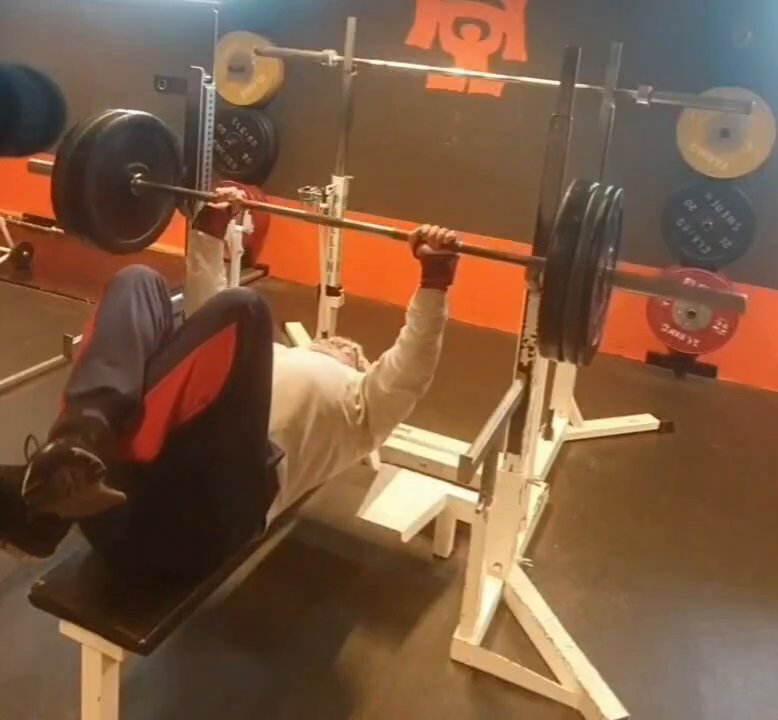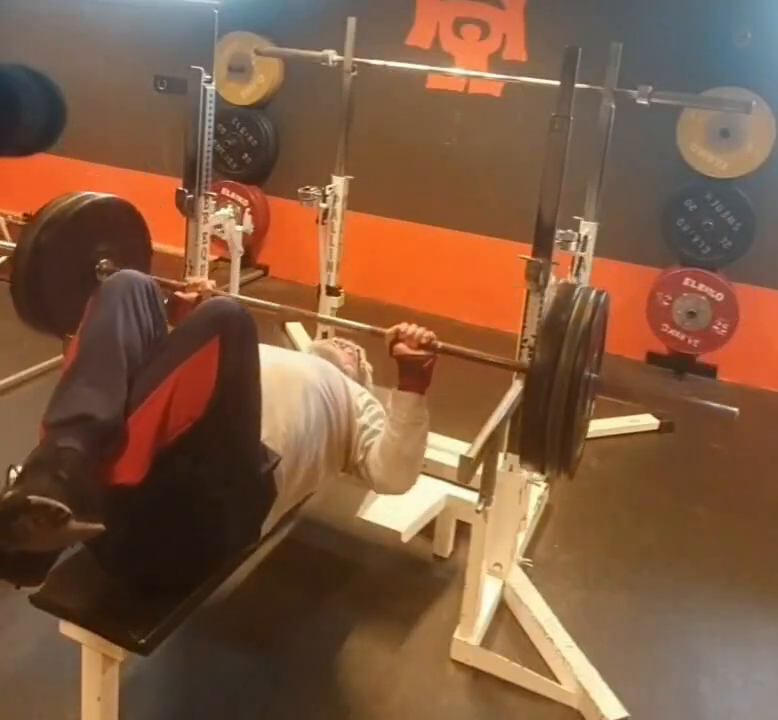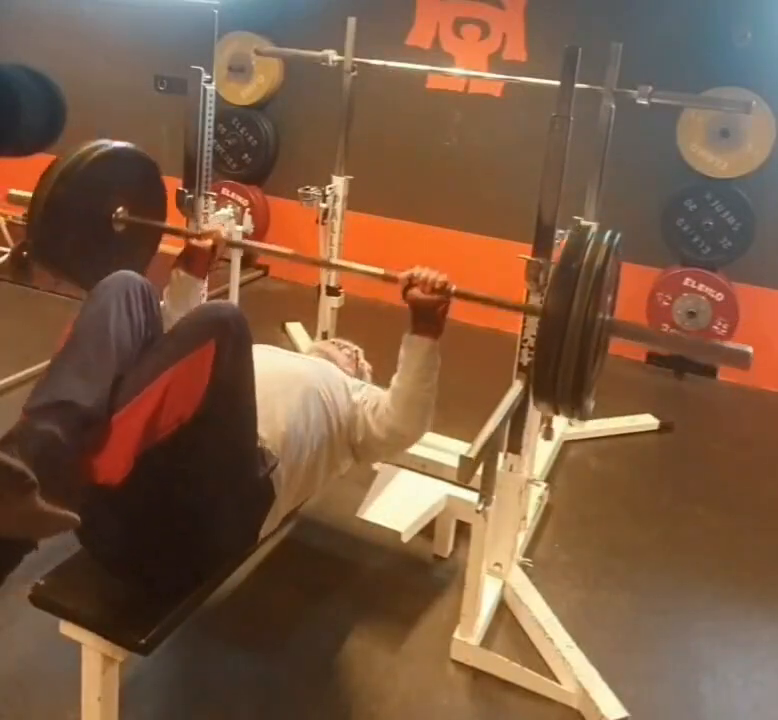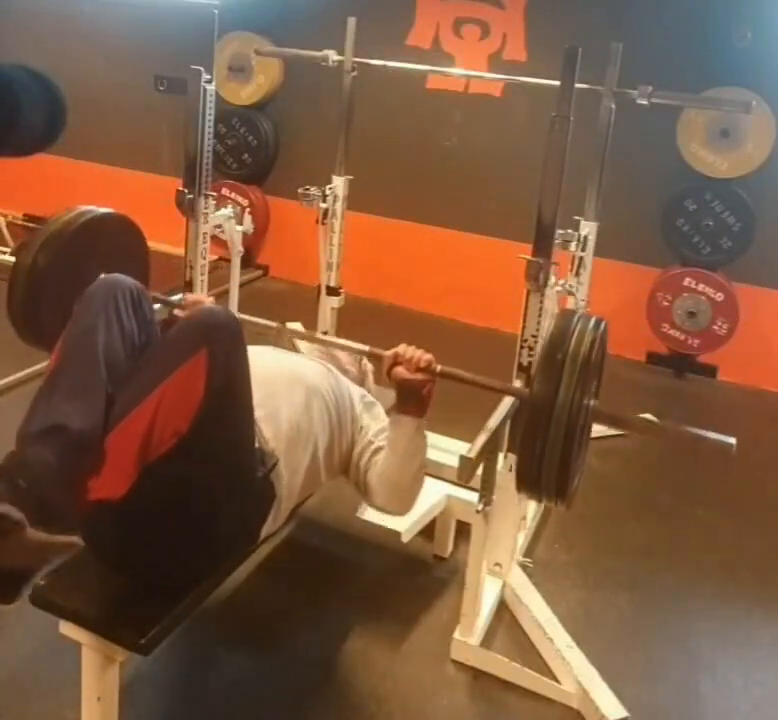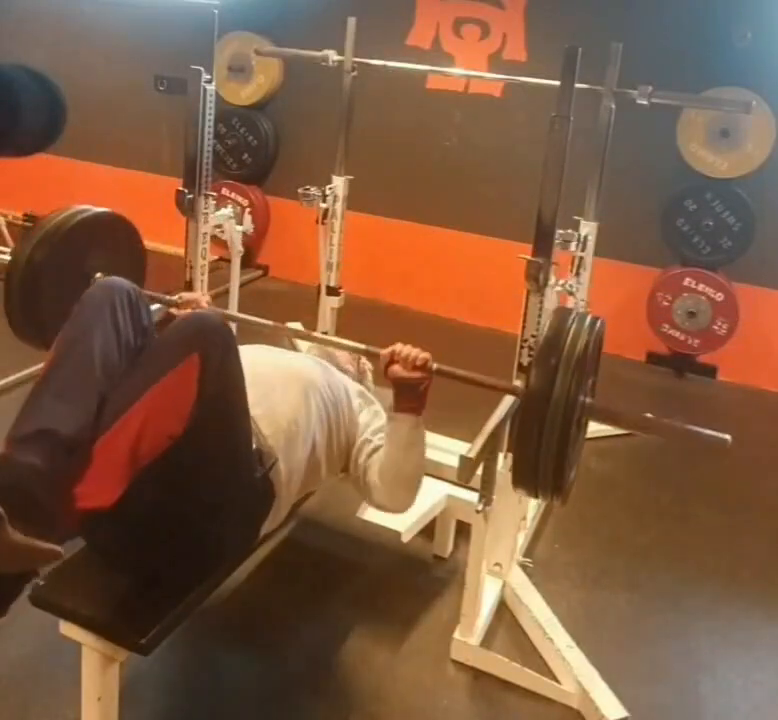
dt=1s
person 1, frame 1
left shoulder: (356, 398)
right shoulder: (276, 358)
left elbow: (410, 375)
right elbow: (203, 318)
left wrist: (434, 282)
right wrist: (209, 231)
left hip: (207, 512)
left knee: (240, 309)
right knee: (137, 281)
right ankle: (79, 453)
person 1, frame 2
left shoulder: (352, 402)
right shoulder: (272, 359)
left elbow: (392, 473)
left wrist: (412, 382)
right wrist: (176, 323)
left hip: (213, 500)
right hip: (135, 479)
left knee: (224, 319)
right knee: (128, 288)
left ankle: (78, 488)
right ankle: (58, 481)
person 1, frame 3
left shoulder: (352, 401)
right shoulder: (265, 359)
left elbow: (404, 422)
right elbow: (178, 343)
left wrist: (424, 326)
right wrist: (189, 269)
left hip: (208, 508)
right hip: (134, 476)
left knee: (220, 321)
right knee: (126, 290)
left ankle: (62, 480)
right ankle: (43, 462)
person 1, frame 4
left shoulder: (355, 409)
right shoulder: (267, 362)
left elbow: (395, 493)
right elbow: (168, 381)
left wrist: (411, 405)
right wrist: (177, 334)
left hip: (207, 510)
left knee: (212, 326)
right knee: (116, 293)
left ankle: (45, 503)
person 1, frame 5
left shoulder: (353, 405)
right shoulder: (270, 361)
left elbow: (393, 492)
right elbow: (159, 377)
left wrist: (408, 401)
right wrist: (172, 333)
left hip: (211, 504)
right hip: (133, 474)
left knee: (205, 332)
right knee: (114, 297)
left ankle: (36, 514)
